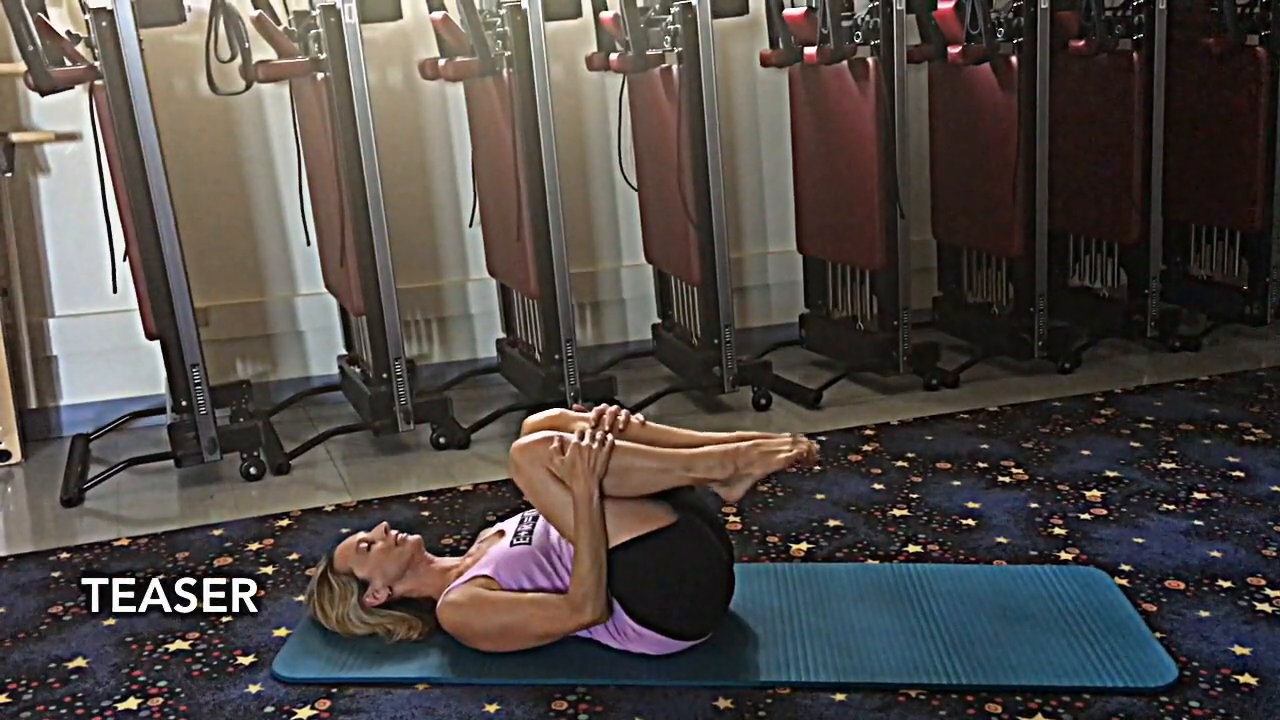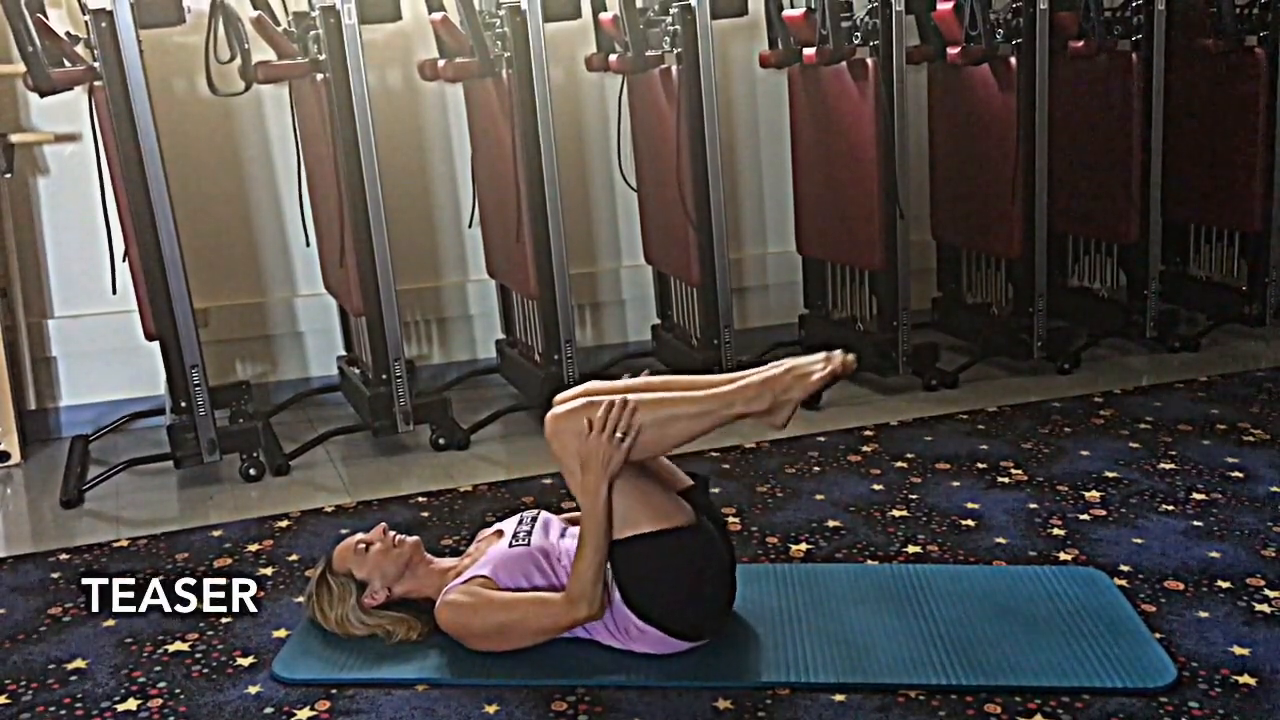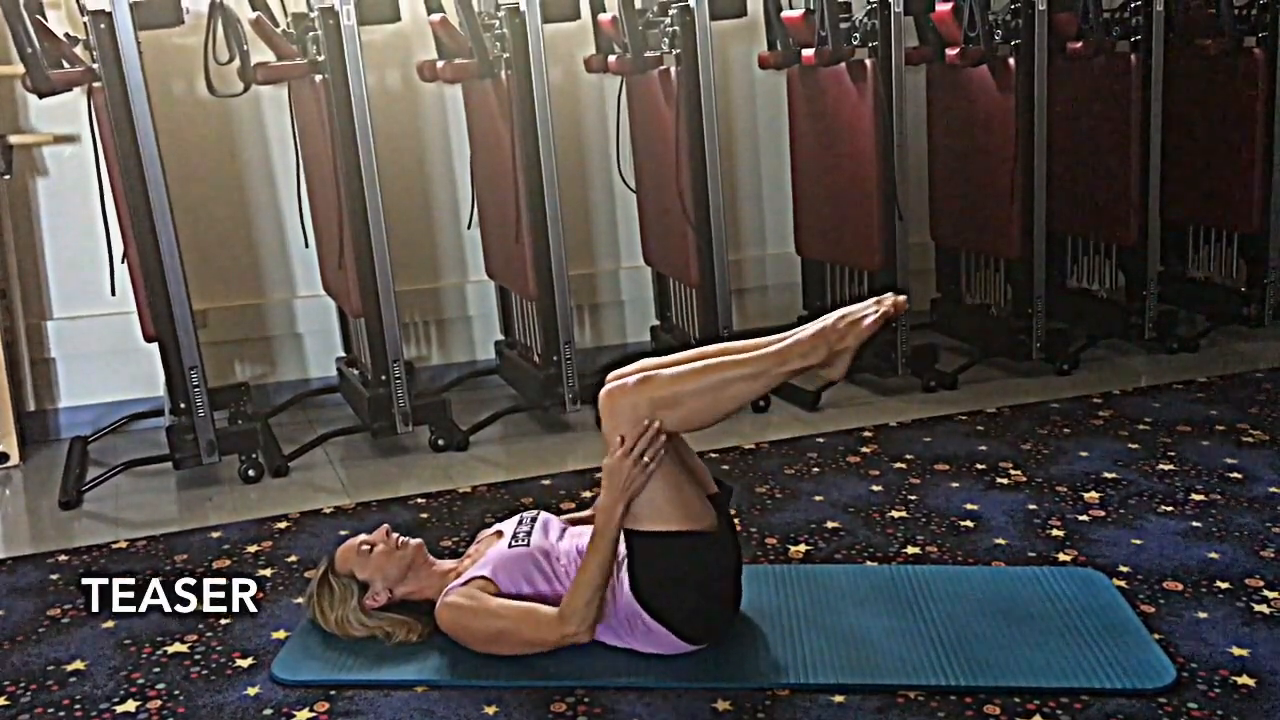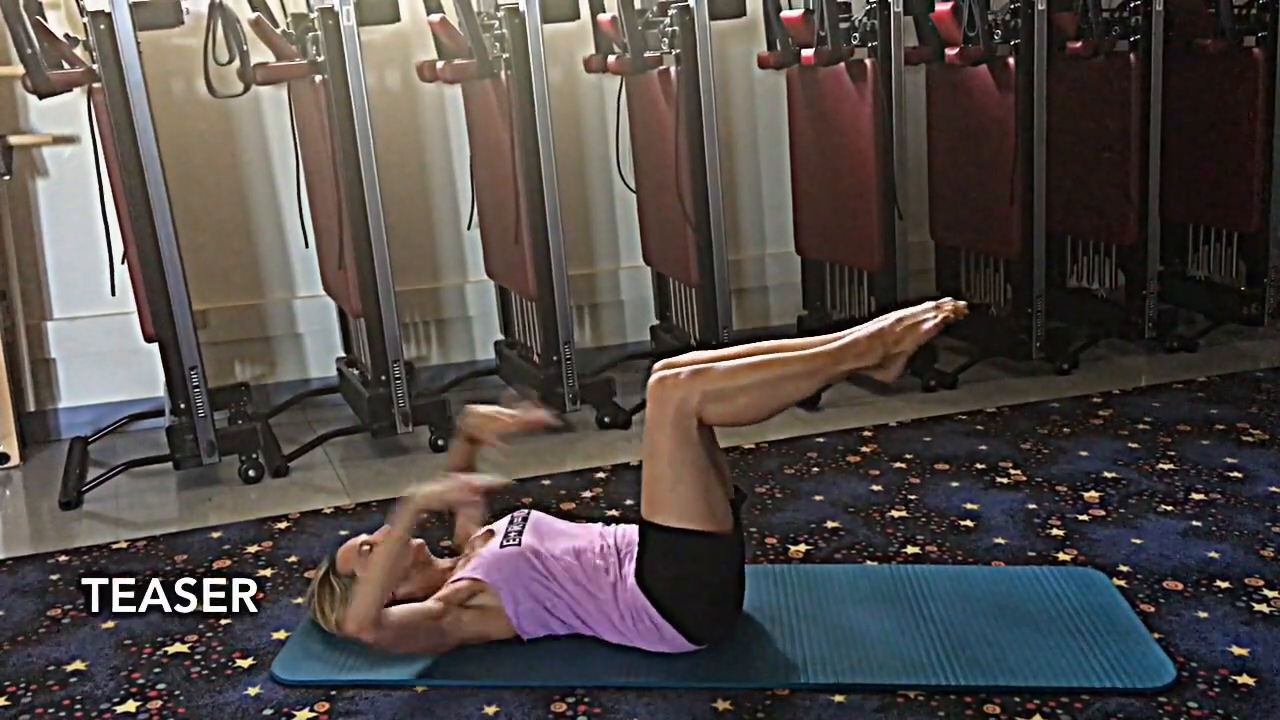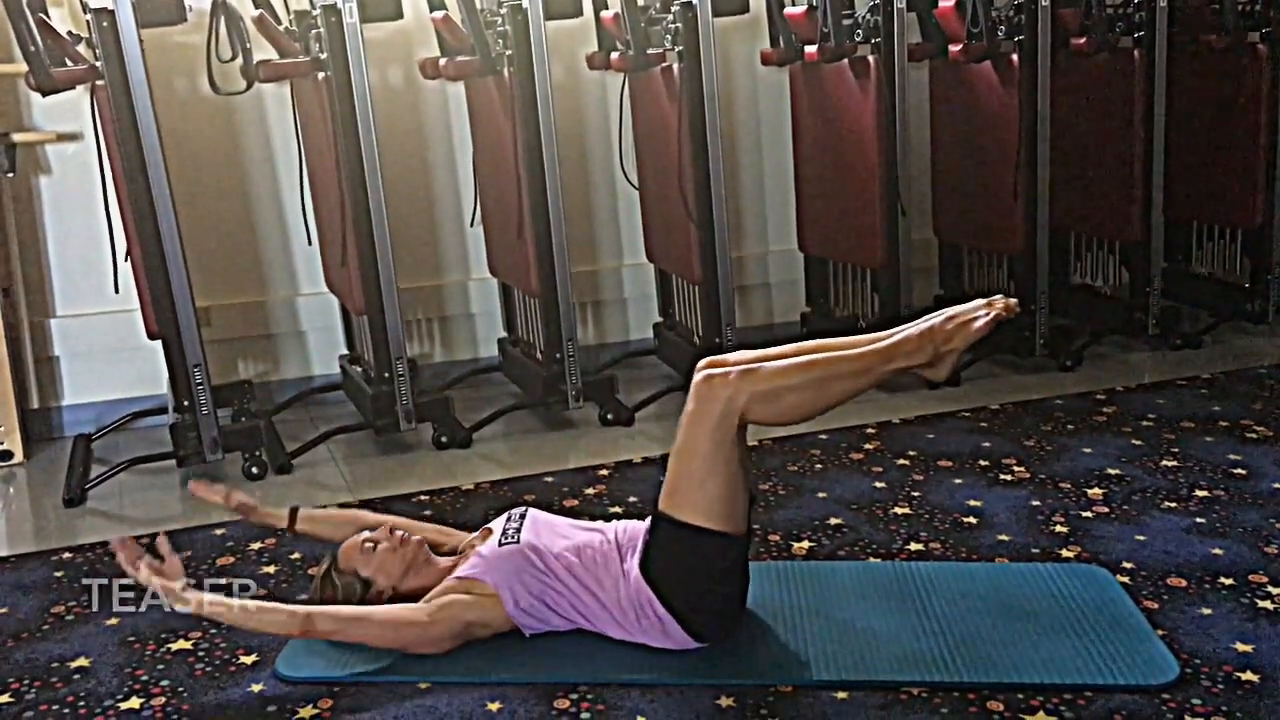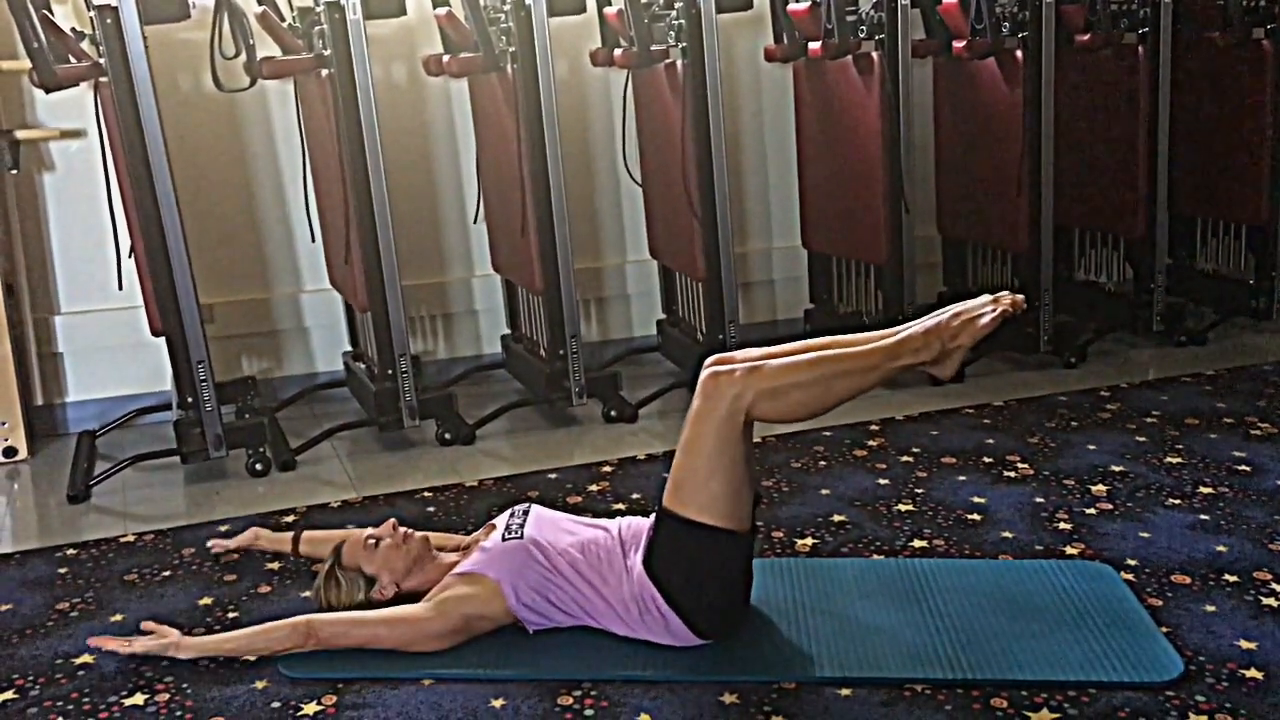
dt=0.4s
person 1, frame 1
left shoulder: (485, 546)
right shoulder: (458, 609)
left elbow: (598, 521)
right elbow: (585, 609)
left wrist: (605, 437)
right wrist: (584, 488)
left hip: (688, 553)
right hip: (672, 595)
left knee: (545, 428)
right knee: (536, 453)
left ankle: (732, 451)
right ankle: (725, 465)
person 1, frame 2
left shoulder: (485, 546)
right shoulder: (457, 611)
left elbow: (612, 520)
right elbow: (585, 605)
right wrist: (596, 480)
left hip: (692, 557)
right hip: (677, 597)
left knee: (580, 405)
right knee: (570, 422)
left ankle: (764, 387)
right ankle: (759, 396)
person 1, frame 3
left shoulder: (485, 547)
right shoulder: (456, 610)
left elbow: (579, 528)
right elbow: (574, 623)
left wrist: (620, 496)
right wrist: (614, 502)
left hip: (695, 563)
right hip: (683, 602)
left knee: (630, 387)
right knee: (625, 399)
left ankle: (812, 344)
right ankle: (811, 348)
person 1, frame 4
left shoulder: (476, 548)
right shoulder: (448, 609)
left elbow: (459, 479)
right elbow: (365, 624)
left wrist: (472, 427)
right wrist: (412, 505)
left hip: (687, 575)
right hip: (682, 602)
left knee: (677, 378)
right knee: (674, 390)
left ankle: (868, 347)
right ankle: (868, 349)
person 1, frame 5
left shoulder: (474, 550)
right shoulder: (447, 611)
left elbow: (373, 514)
right elbow: (308, 619)
left wrist: (267, 512)
right wrist: (189, 595)
left hip: (673, 567)
right hip: (682, 599)
left knee: (726, 377)
right knee: (723, 387)
left ankle: (912, 348)
right ankle: (909, 351)
person 1, frame 6
left shoulder: (474, 548)
right shoulder: (450, 607)
left elbow: (369, 533)
right elbow: (317, 631)
left wrist: (273, 537)
right wrist: (188, 645)
left hip: (677, 560)
right hip: (687, 596)
left knee: (732, 375)
right knee: (727, 384)
left ankle: (918, 345)
right ankle: (915, 346)
